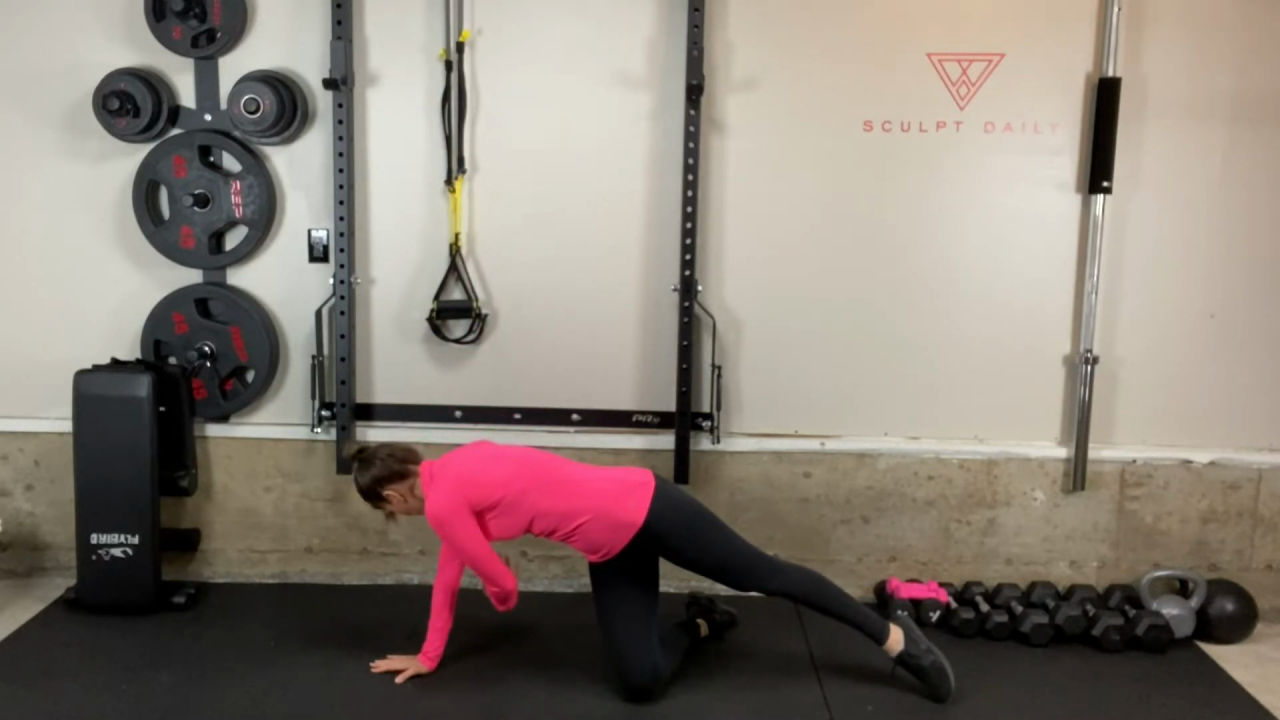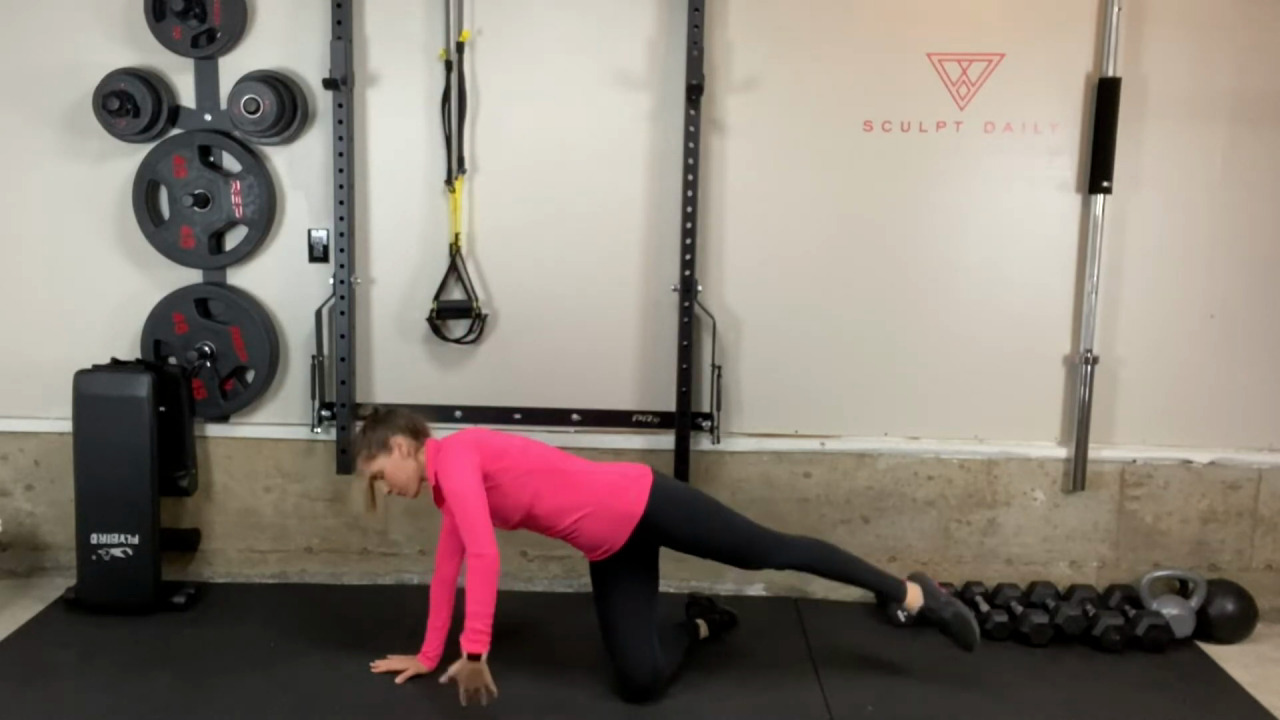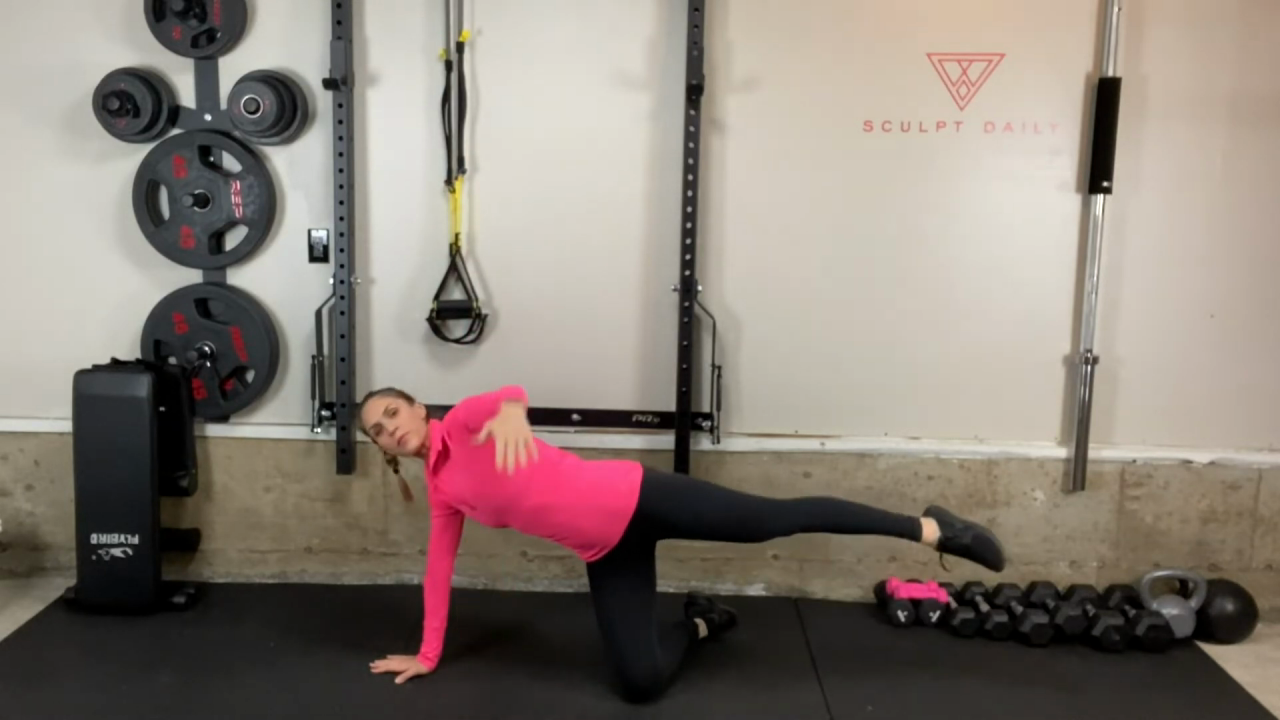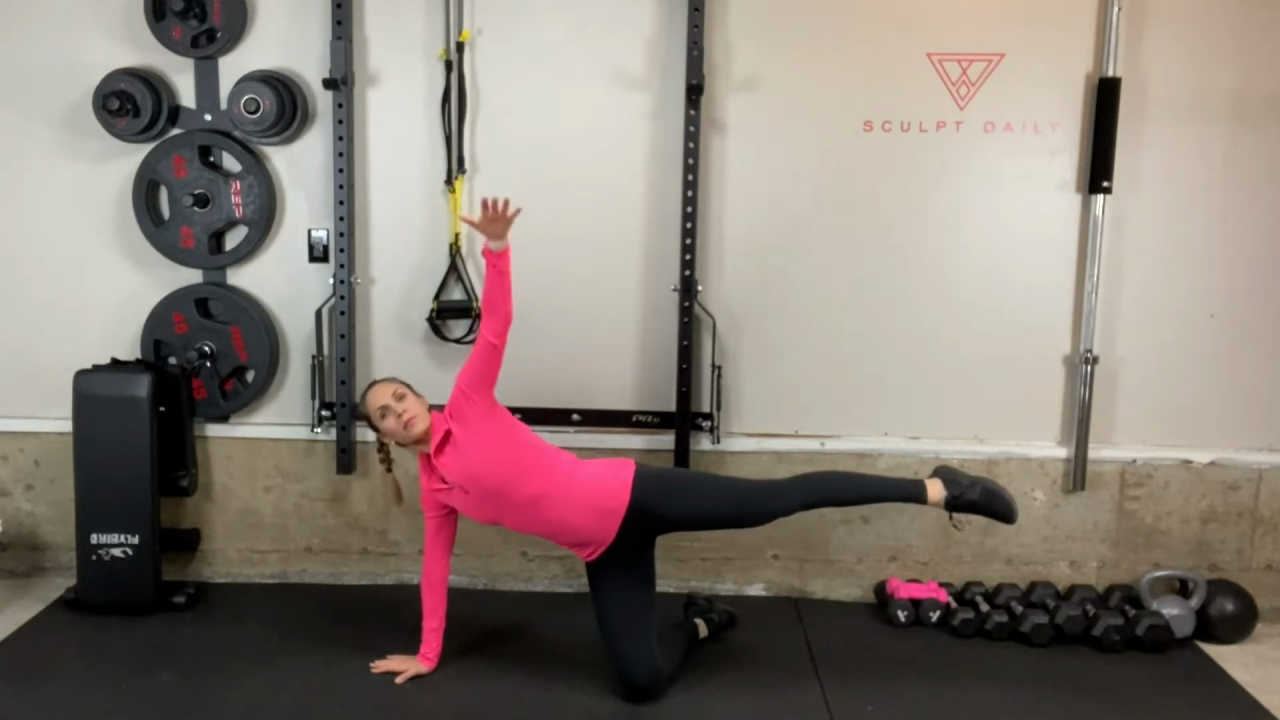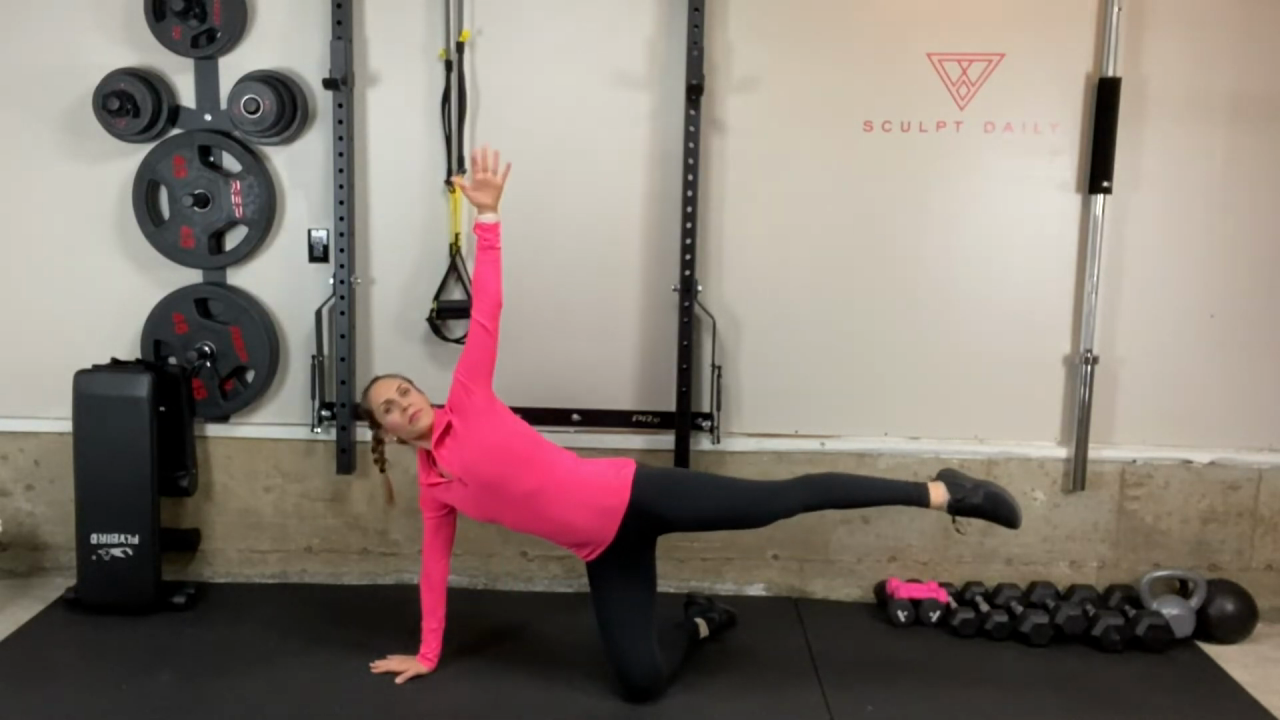
dt=0.5s
person 1, frame 1
left shoulder: (443, 502)
right shoulder: (455, 474)
left elbow: (501, 584)
right elbow: (449, 572)
left wrist: (505, 598)
right wrist: (428, 656)
left hip: (642, 508)
right hip: (610, 549)
left knee: (764, 575)
right knee: (641, 683)
left ankle: (895, 638)
right ankle: (698, 624)
person 1, frame 2
left shoulder: (455, 451)
right shoulder: (447, 494)
left elbow: (485, 555)
right elbow: (447, 569)
left wrist: (475, 654)
right wrist: (428, 654)
left hip: (640, 502)
right hip: (611, 549)
left knee: (774, 551)
right knee: (641, 681)
left ankle: (913, 595)
right ankle: (698, 624)
person 1, frame 3
left shoulder: (464, 423)
right shoulder: (441, 488)
left elbow: (510, 391)
right elbow: (440, 566)
left wrist: (509, 413)
right wrist: (427, 654)
left hip: (632, 498)
right hip: (606, 548)
left knee: (778, 517)
right knee: (639, 683)
left ankle: (929, 528)
right ankle: (697, 623)
person 1, frame 4
left shoulder: (467, 405)
right shoulder: (432, 486)
left elbow: (496, 322)
right elbow: (437, 565)
left wrist: (495, 245)
right wrist: (427, 653)
left hip: (627, 497)
right hip: (602, 550)
left knee: (780, 499)
right knee: (641, 682)
left ankle: (937, 489)
right ankle: (699, 623)
person 1, frame 5
left shoulder: (468, 400)
right shoulder: (432, 483)
left elbow: (487, 308)
right elbow: (436, 561)
left wrist: (486, 213)
right wrist: (426, 653)
left hip: (630, 495)
right hip: (605, 547)
left knee: (786, 500)
right knee: (641, 683)
left ankle: (941, 492)
right ankle: (698, 622)
